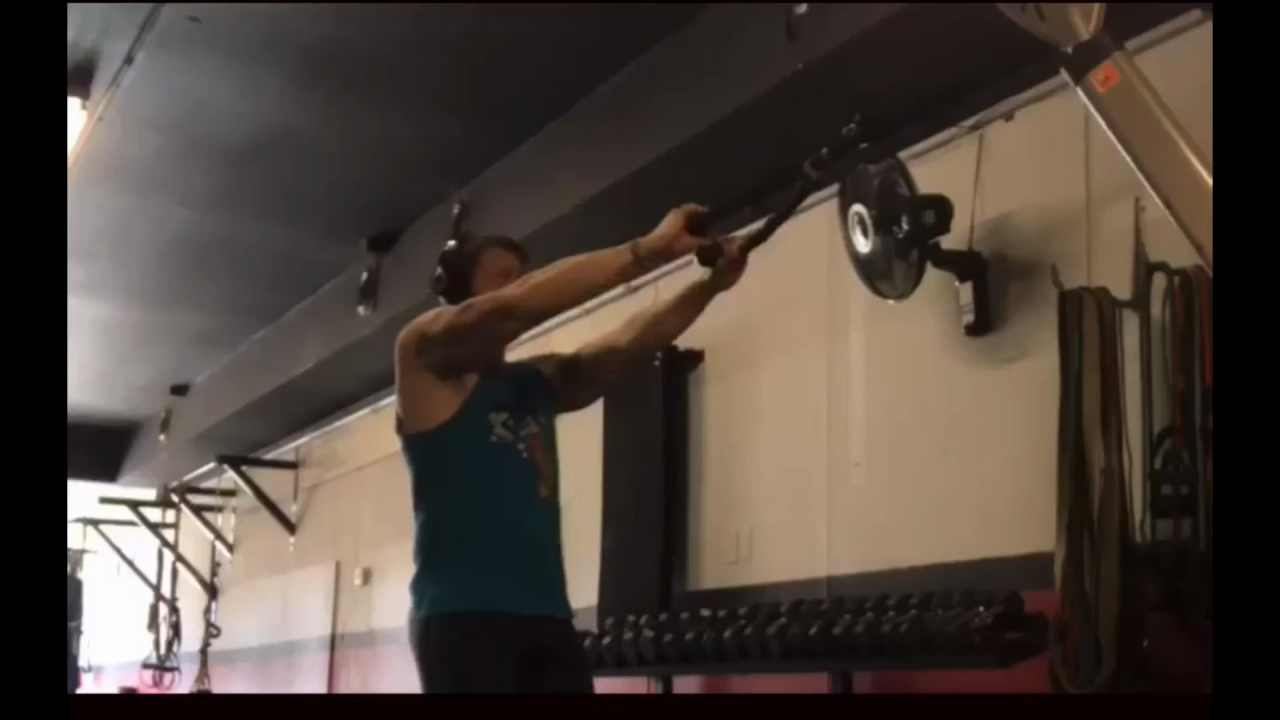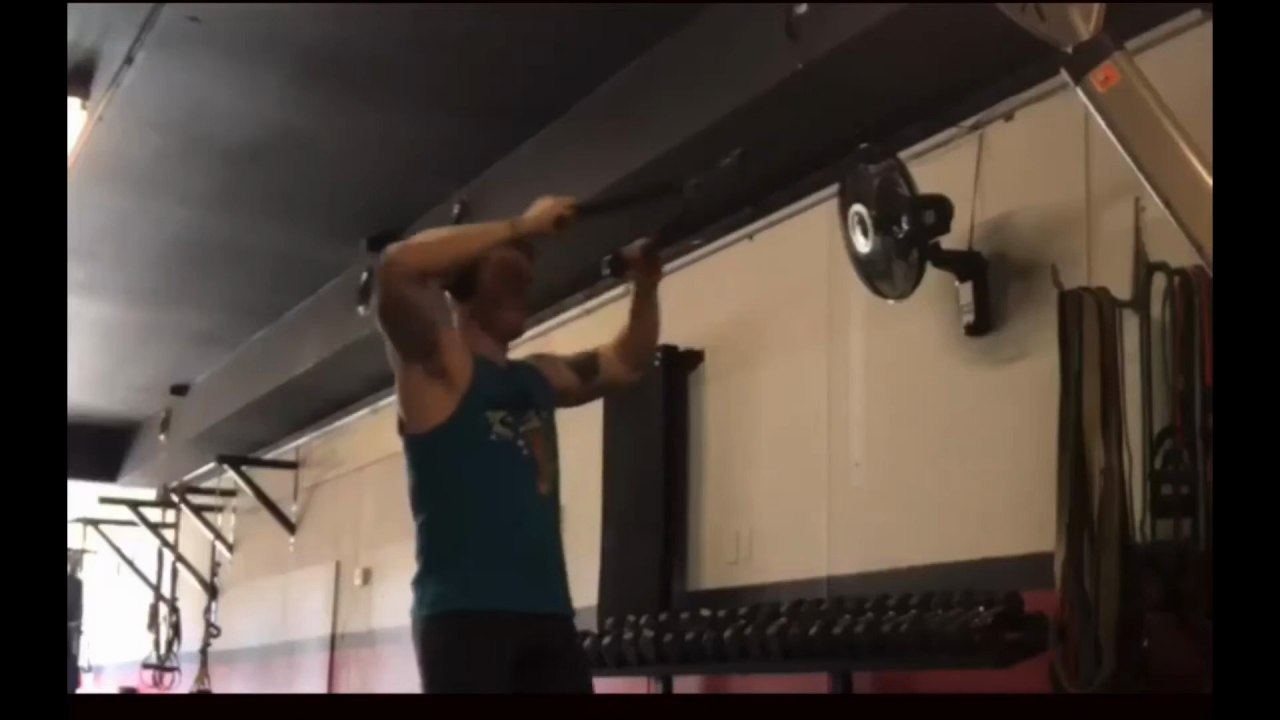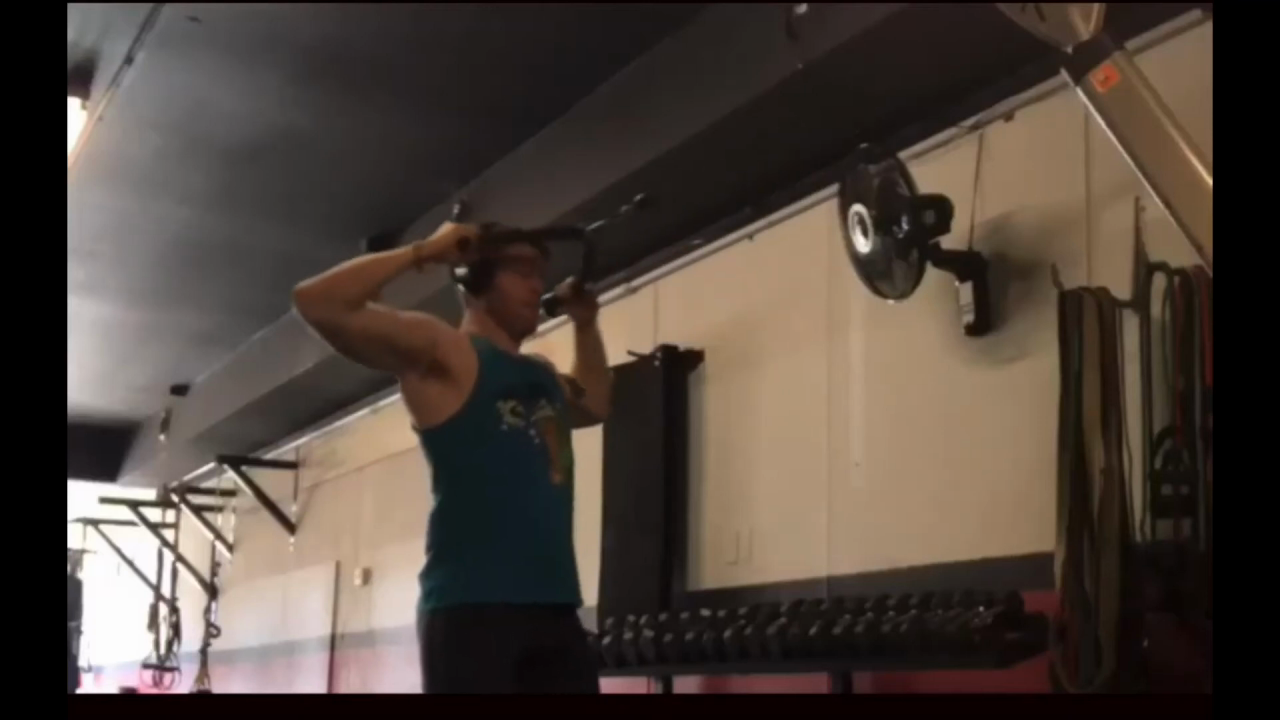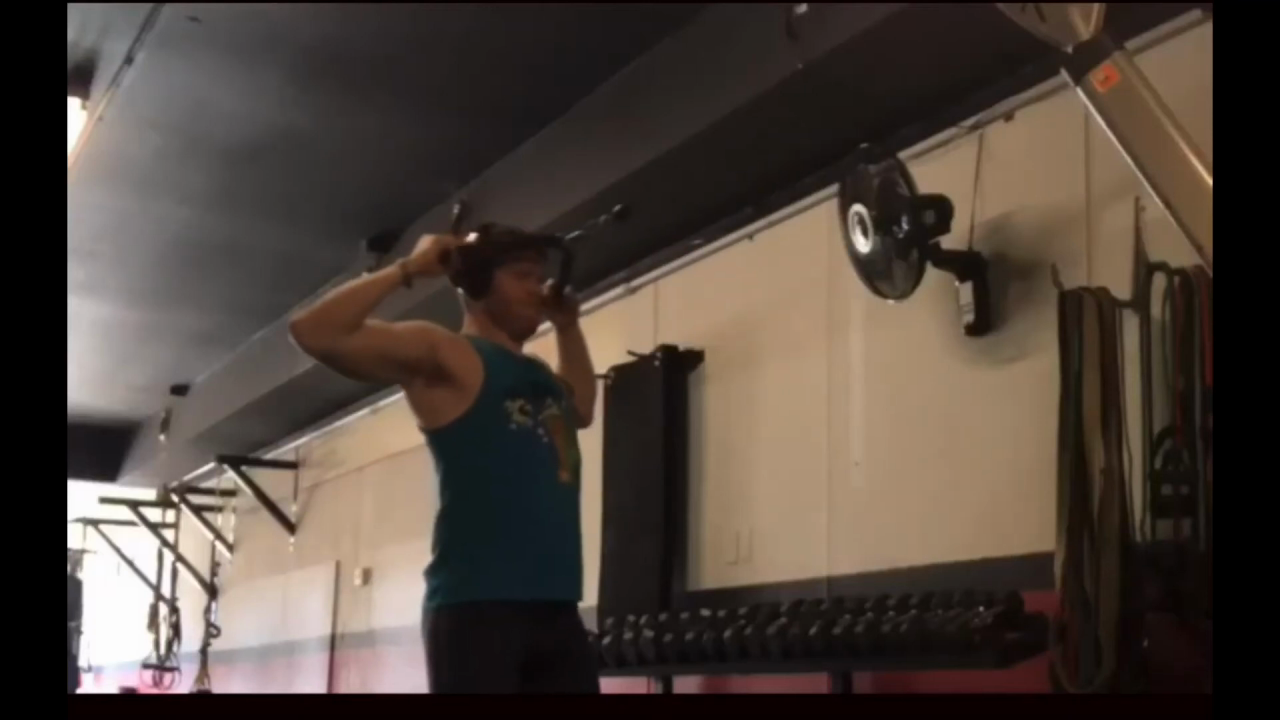
dt=0.4s
person 1, frame 1
left shoulder: (538, 381)
right shoulder: (429, 351)
left elbow: (632, 341)
right elbow: (518, 305)
left wrist: (712, 283)
right wrist: (645, 249)
left hip: (544, 613)
right hip: (462, 613)
person 1, frame 2
left shoulder: (537, 377)
right shoulder: (433, 359)
left elbow: (628, 362)
right elbow: (398, 265)
left wrist: (645, 285)
right wrist: (521, 227)
left hip: (545, 610)
right hip: (462, 611)
person 1, frame 3
left shoulder: (539, 373)
right shoulder: (439, 350)
left elbow: (594, 403)
right elbow: (317, 302)
left wrist: (585, 321)
right wrist: (424, 251)
left hip: (553, 607)
right hip: (471, 606)
person 1, frame 4
left shoulder: (538, 375)
right shoulder: (443, 354)
left elbow: (581, 408)
right elbow: (315, 331)
left wrist: (567, 324)
right wrist: (409, 268)
left hip: (553, 607)
right hip: (476, 605)
